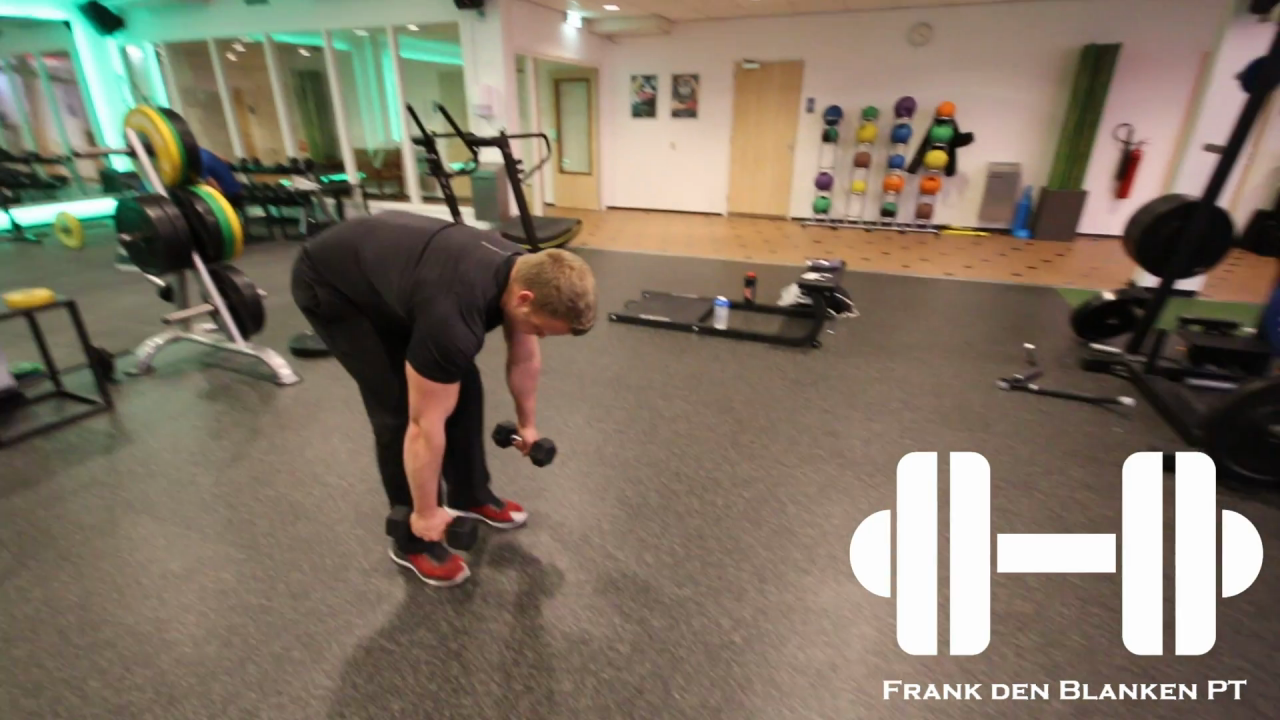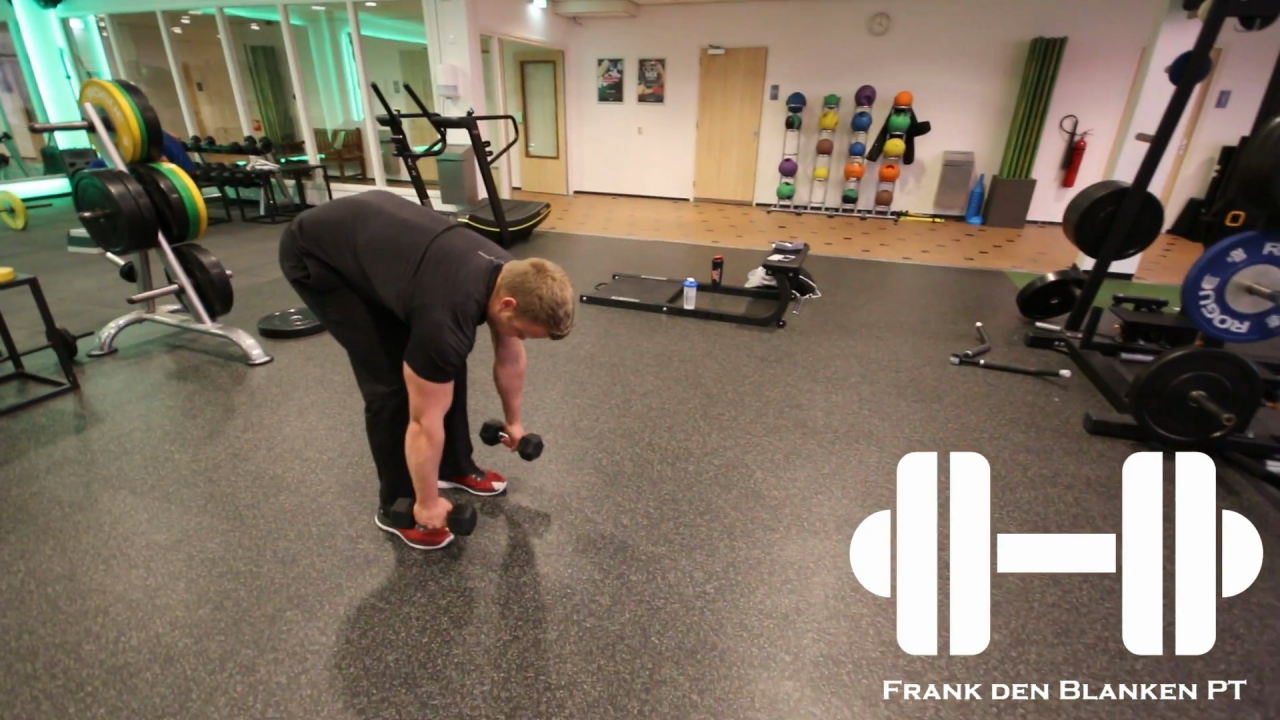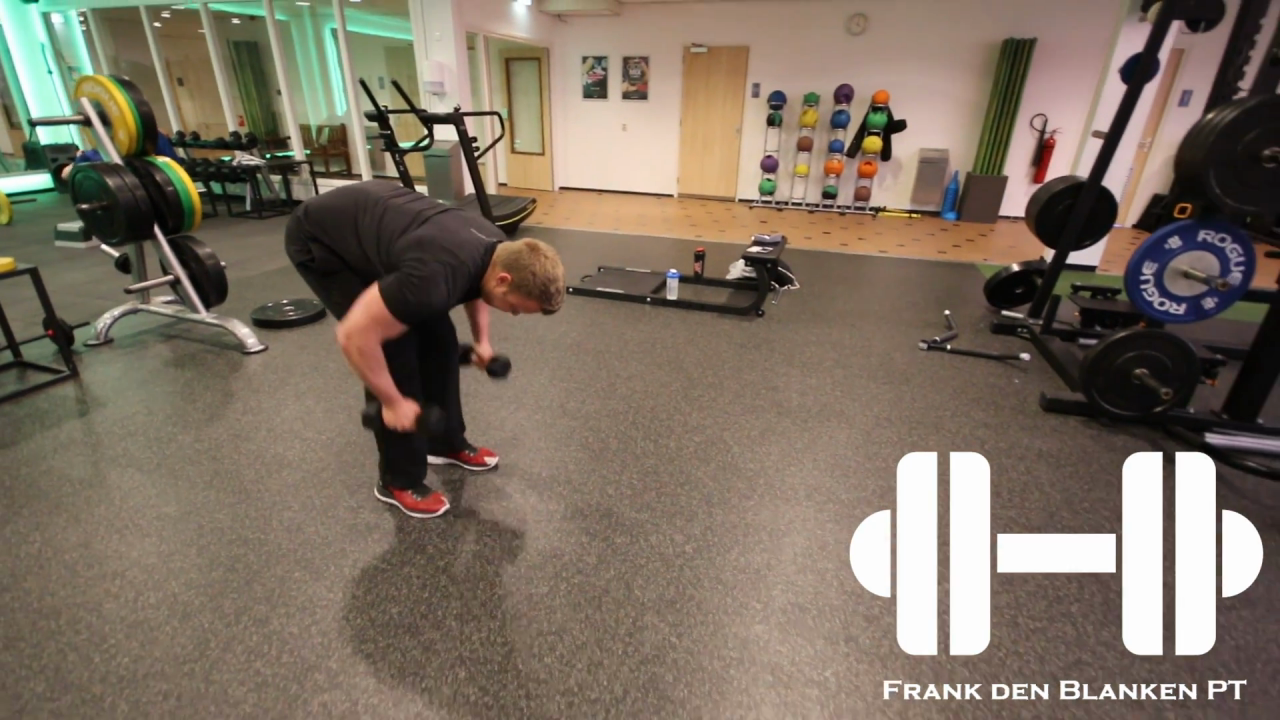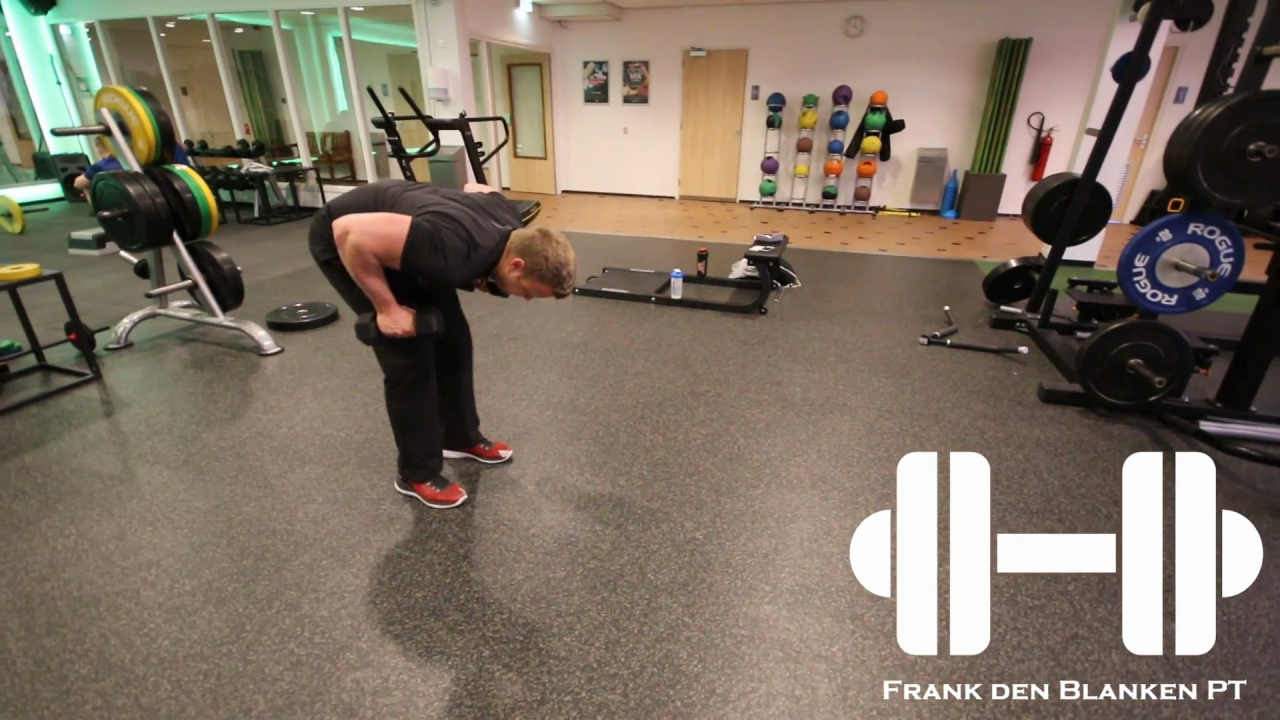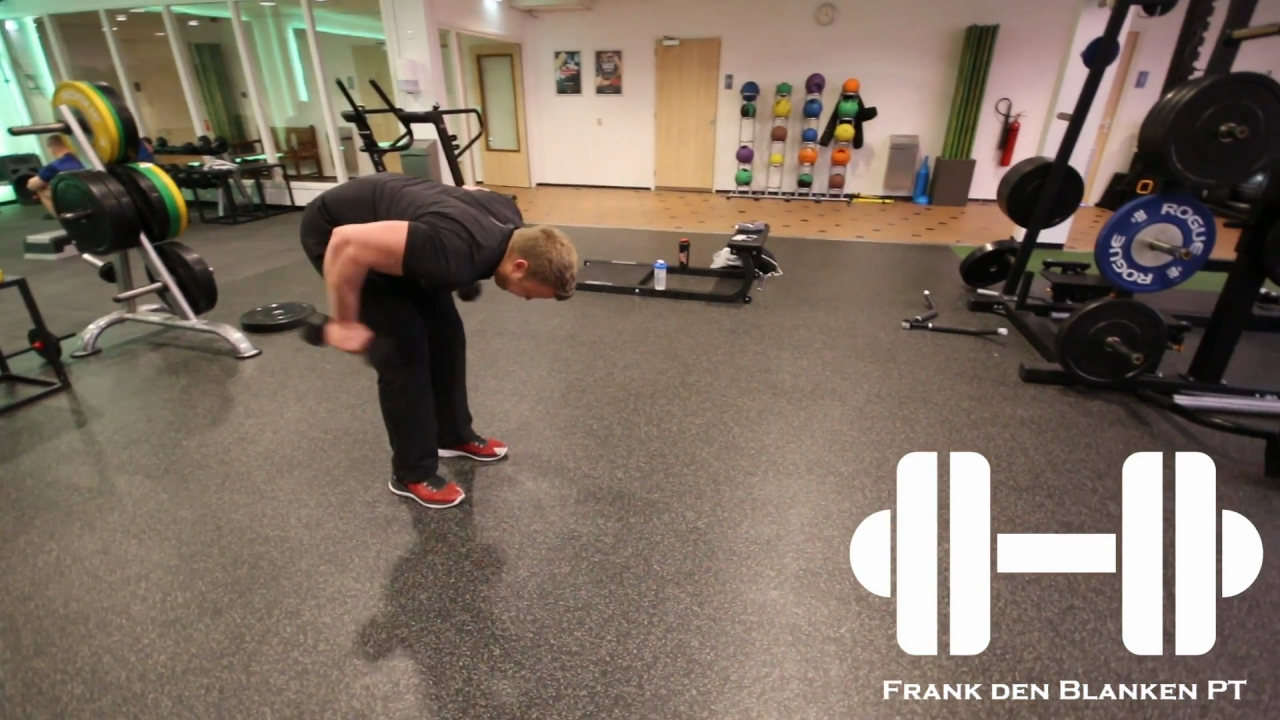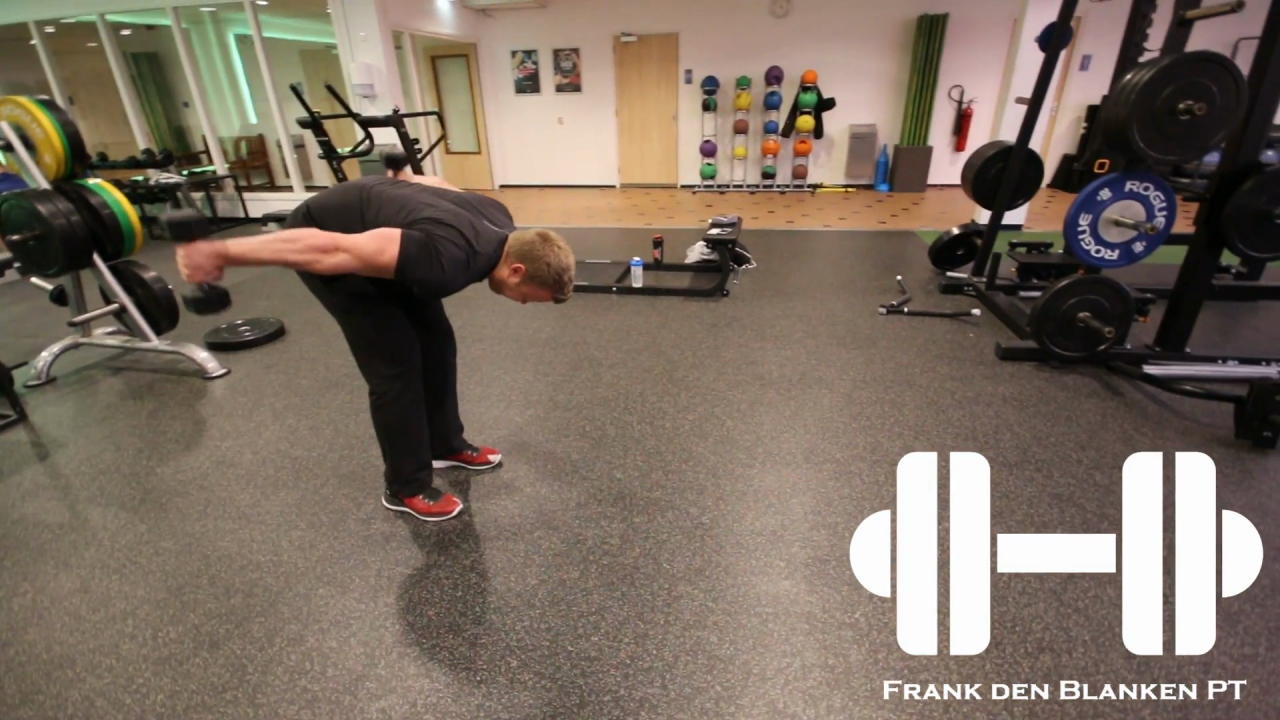
dt=0.5s
person 1, frame 1
left shoulder: (526, 273)
right shoulder: (454, 316)
left elbow: (524, 360)
right elbow: (426, 426)
left wrist: (527, 424)
right wrist: (426, 513)
left hip: (385, 259)
right hip: (329, 284)
left knee: (463, 387)
right knee: (400, 409)
left ankle: (470, 496)
right ankle: (414, 543)
person 1, frame 2
left shoulder: (509, 276)
right shoulder: (446, 315)
left elbow: (510, 359)
right elbow: (426, 422)
left wrist: (514, 421)
right wrist: (428, 503)
left hip: (370, 228)
right hip: (315, 254)
left knee: (446, 365)
right knee: (390, 379)
left ankle: (455, 467)
person 1, frame 3
left shoulder: (498, 249)
right shoulder: (433, 279)
right elbow: (354, 336)
left wrist: (480, 338)
right wrist: (393, 404)
left hip: (371, 213)
right hip: (319, 239)
left knee: (439, 339)
right knee: (396, 354)
left ankle: (447, 443)
right ankle: (399, 481)
person 1, frame 4
left shoulder: (510, 226)
right shoulder: (450, 253)
left elbow: (476, 189)
right elbow: (350, 231)
right wrist: (388, 308)
left hip: (391, 214)
right hip: (341, 237)
left knee: (452, 337)
right knee: (410, 353)
left ankle: (462, 437)
right ankle: (418, 473)
person 1, frame 5
left shoulder: (509, 222)
right shoulder: (453, 256)
left elbow: (470, 191)
right elbow: (349, 243)
right wrist: (345, 321)
left hip: (384, 213)
right hip: (333, 227)
left knee: (445, 333)
right knee: (405, 350)
left ankle: (454, 435)
right ankle: (412, 474)
person 1, frame 6
left shoulder: (498, 224)
right shoulder: (447, 261)
left elbow: (432, 183)
right elbow: (329, 250)
left wrist: (403, 179)
right wrist: (218, 254)
left hip: (365, 215)
right hip: (328, 235)
left knee: (436, 342)
right knee: (396, 362)
left ankle: (446, 445)
right ankle: (408, 487)
